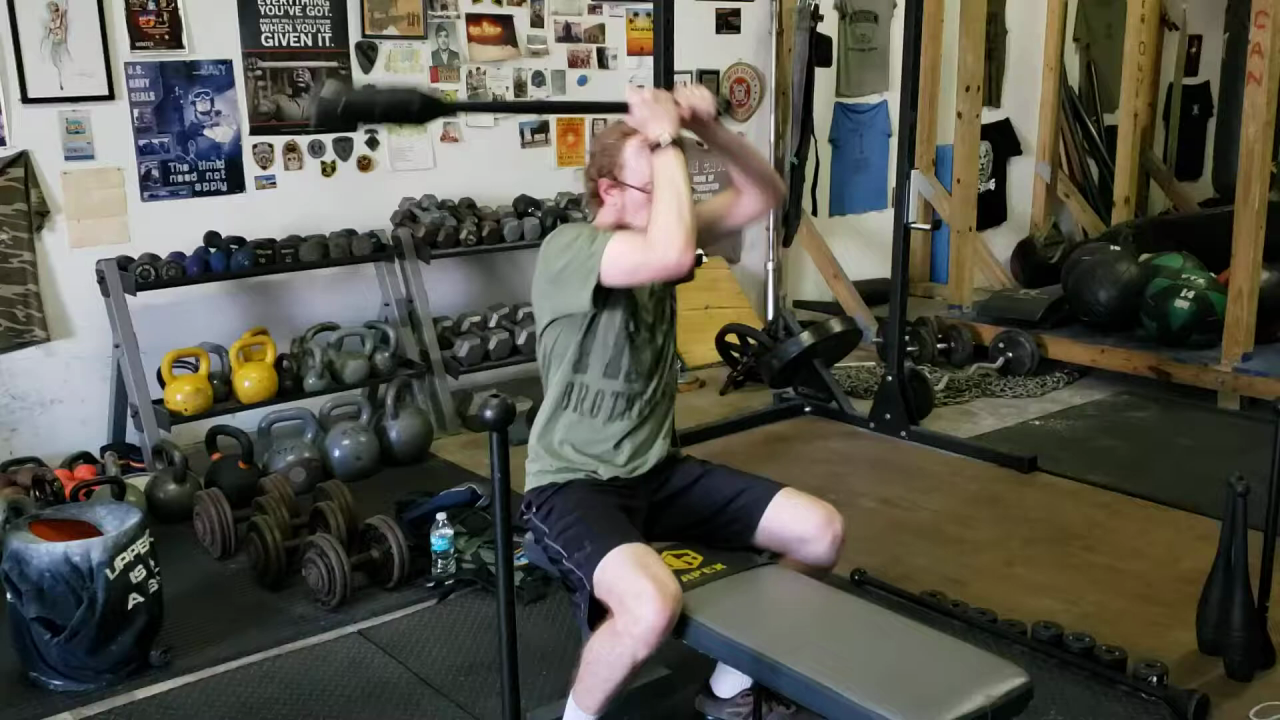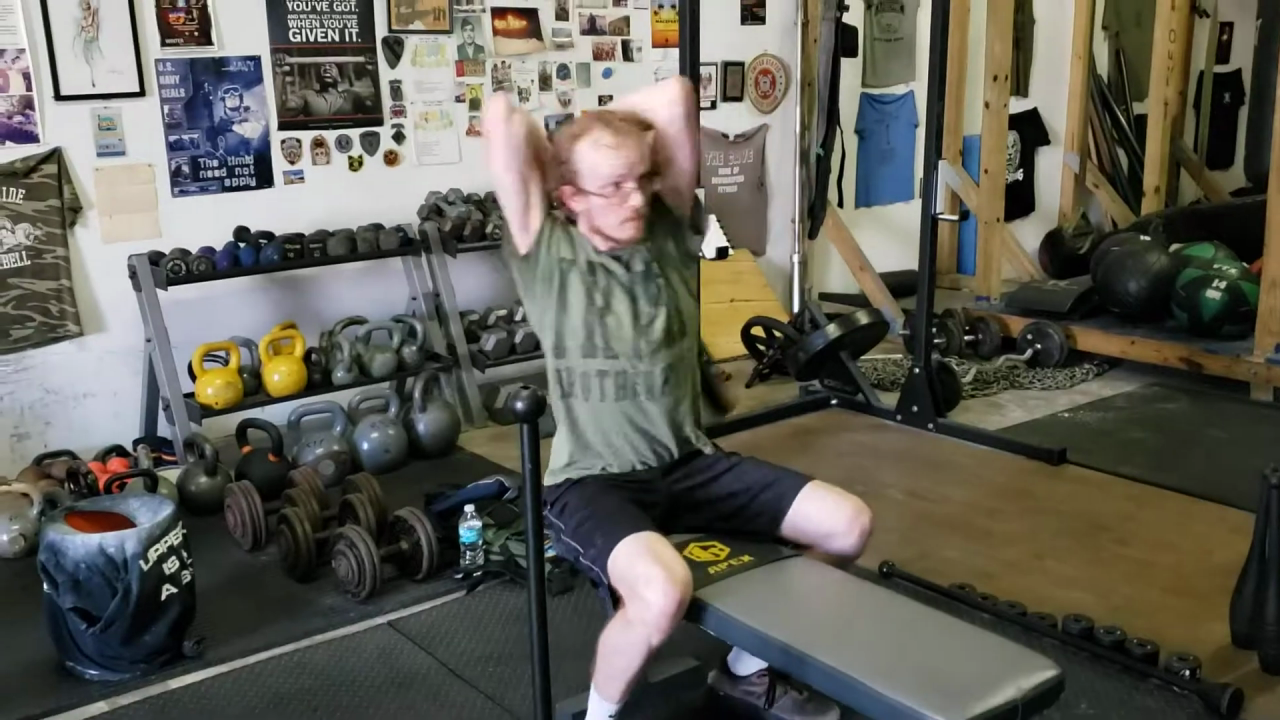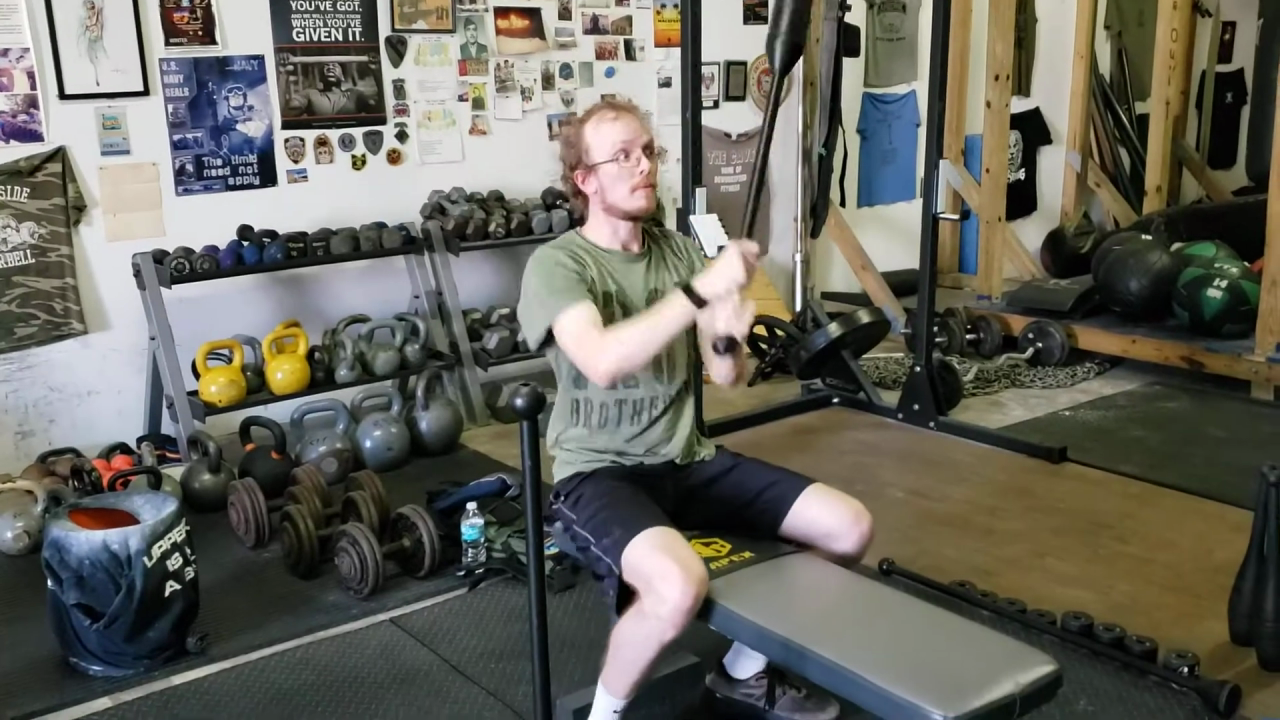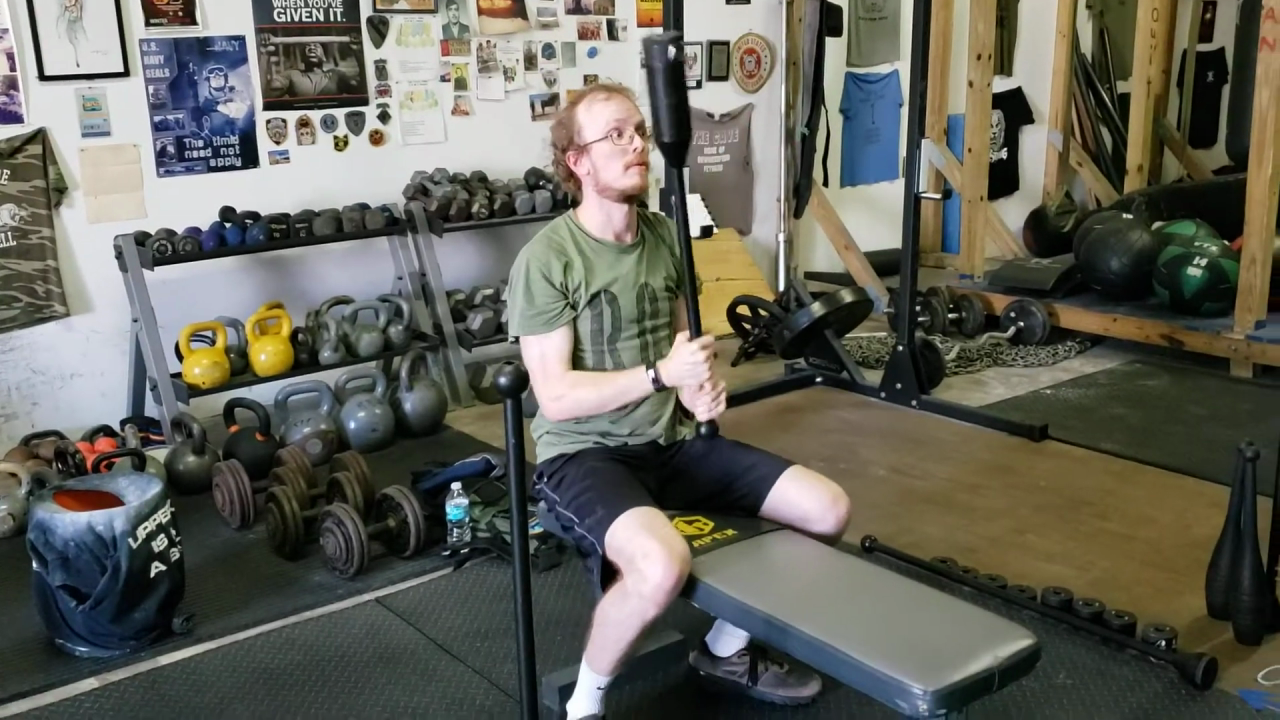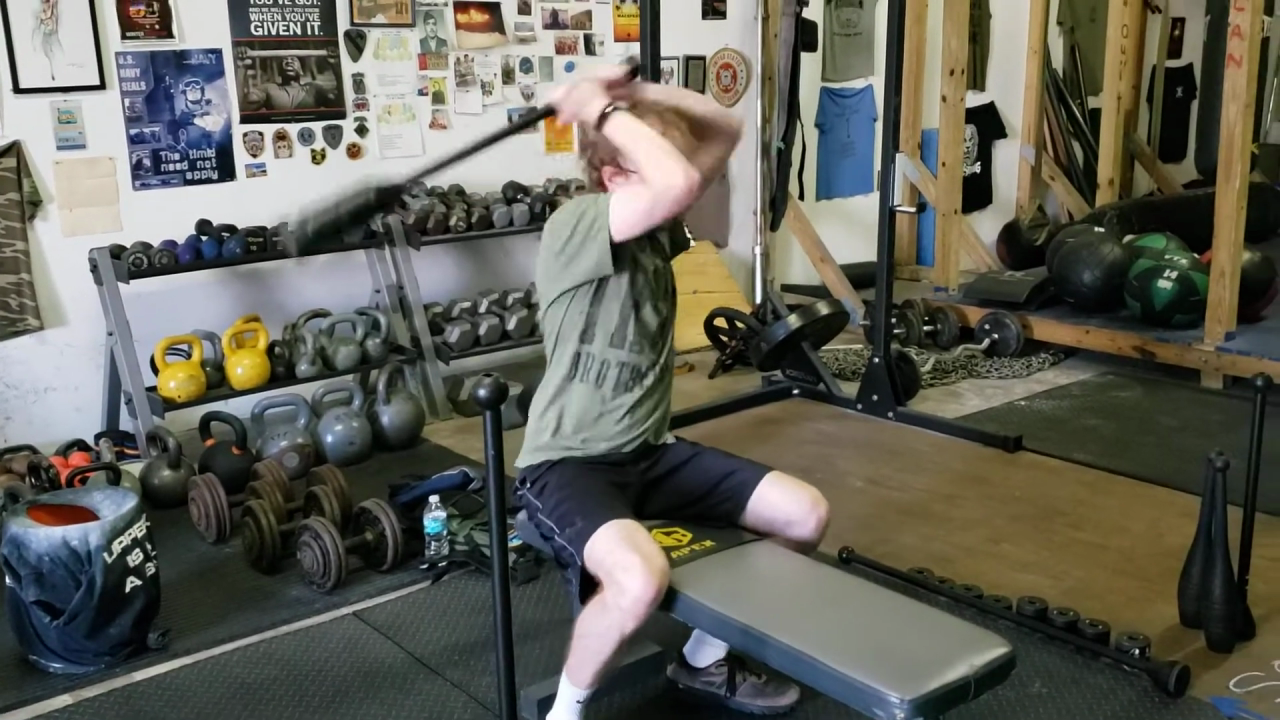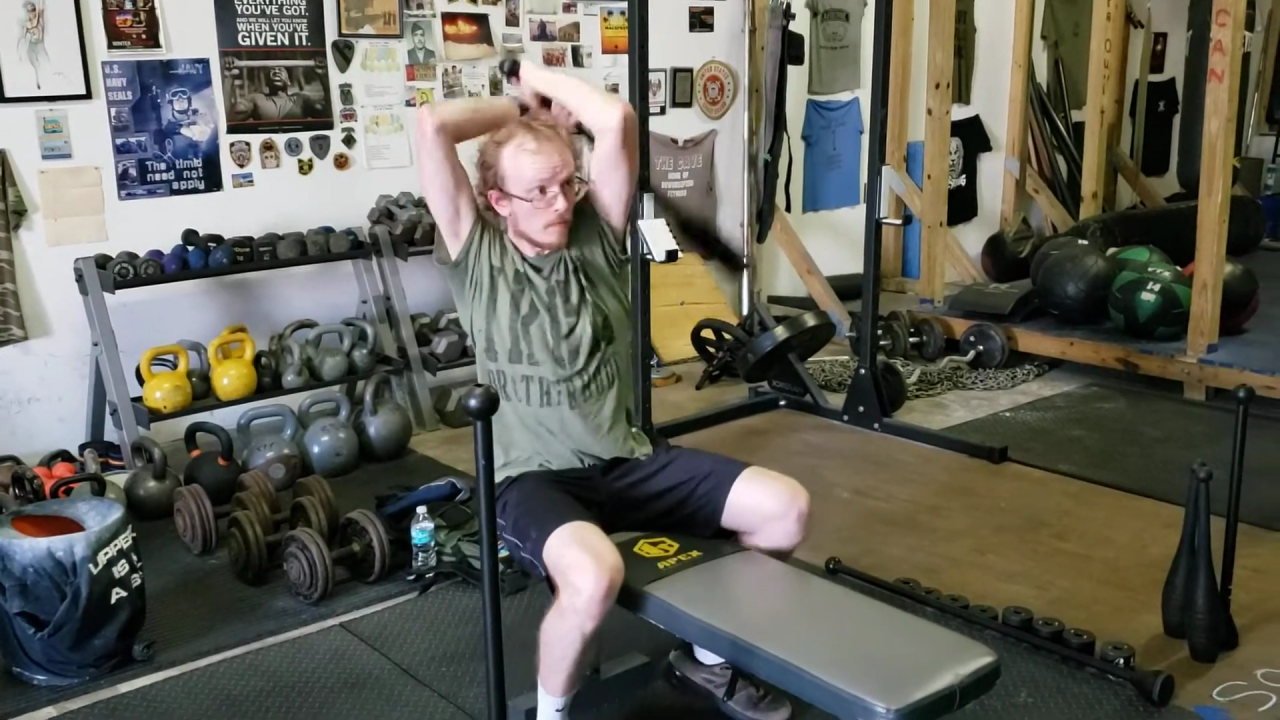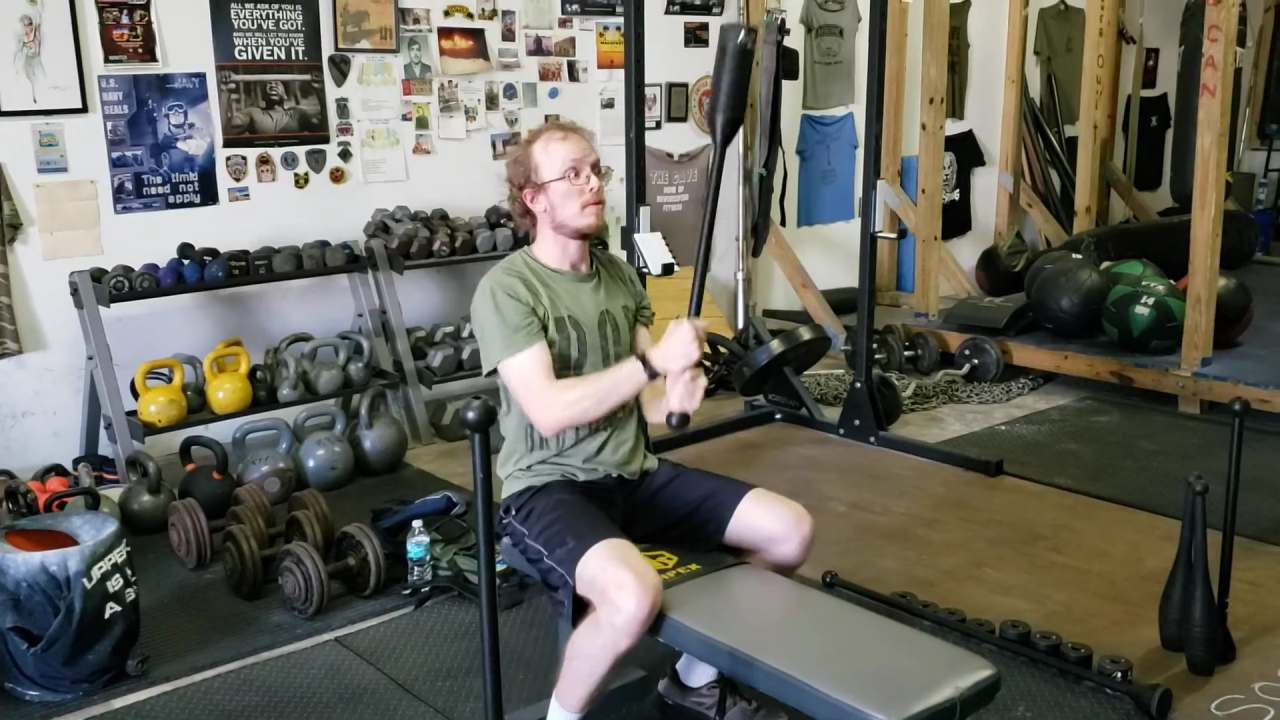
dt=0.5s
person 1, frame 1
left shoulder: (659, 242)
right shoulder: (569, 251)
left elbow: (765, 195)
right elbow: (672, 257)
left wrist: (710, 124)
right wrist: (657, 140)
left hip: (657, 473)
right hip: (573, 486)
left knee: (821, 530)
right knee: (652, 606)
person 1, frame 2
left shoulder: (665, 229)
right shoulder: (545, 249)
left elbow: (674, 97)
right elbow: (501, 116)
left wrist: (607, 124)
right wrist: (559, 158)
left hip: (688, 463)
right hip: (593, 478)
left knee: (848, 523)
right knee: (662, 591)
left ankle: (746, 666)
person 1, frame 3
left shoulder: (677, 248)
right shoulder: (555, 264)
left elbow: (712, 367)
right elbow: (602, 361)
left wrist: (730, 324)
right wrist: (701, 294)
left hip: (687, 460)
right hip: (598, 474)
left knee: (850, 527)
right knee: (677, 586)
left ankle: (744, 670)
person 1, frame 4
left shoulder: (665, 237)
right shoulder: (546, 259)
right elbow: (557, 398)
left wrist: (699, 384)
right wrist: (661, 374)
left hip: (669, 442)
right hip: (583, 454)
left knee: (828, 509)
right knee: (660, 566)
left ankle: (726, 648)
person 1, frame 5
left shoulder: (652, 220)
right shoulder: (582, 226)
left elbow: (725, 130)
right elbow: (674, 181)
left wrist: (626, 92)
right wrist: (612, 115)
left hip: (650, 451)
right hip: (568, 464)
left knee: (807, 514)
right knee: (640, 580)
left ankle: (705, 658)
person 1, frame 6
left shoulder: (598, 236)
right shoulder: (475, 252)
left elbow: (617, 122)
right elbow: (429, 126)
left wrist: (547, 80)
right wrist: (518, 104)
left hip: (630, 461)
right hip: (536, 476)
left knee: (786, 510)
right knee: (592, 576)
left ankle: (708, 656)
person 1, frame 7
left shoulder: (618, 274)
right shoulder: (506, 289)
left elbow: (647, 388)
right elbow: (549, 411)
left wrist: (674, 391)
right wrist: (651, 363)
left hip: (633, 474)
right hip: (547, 488)
left knee: (790, 530)
right knee: (632, 594)
